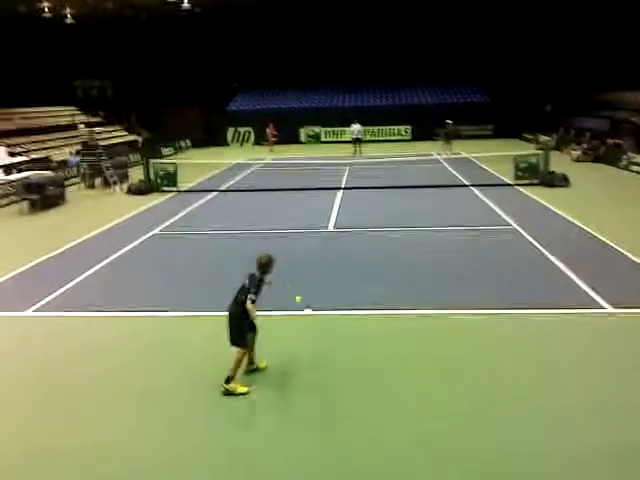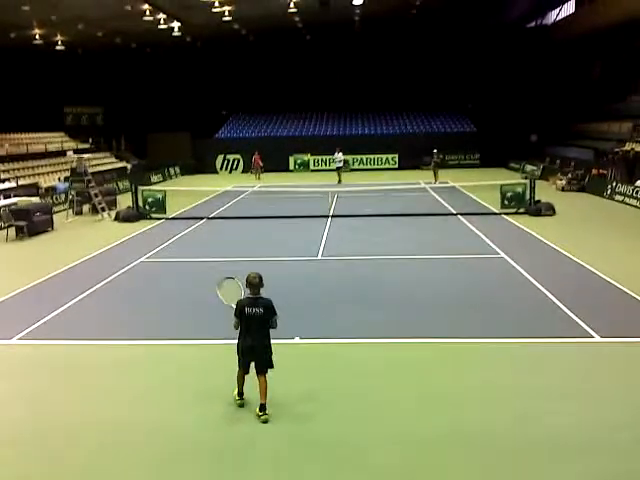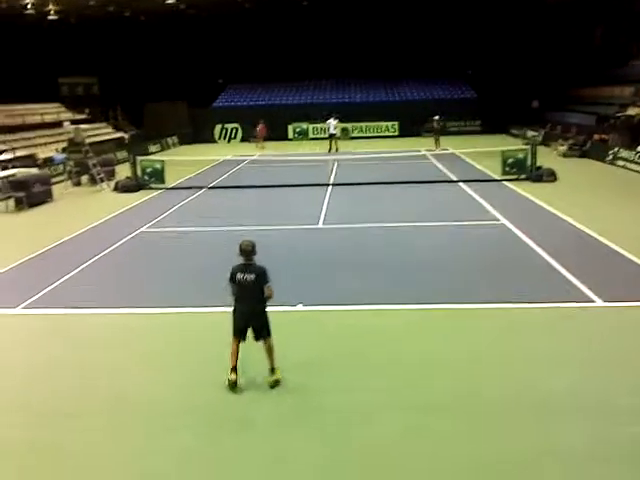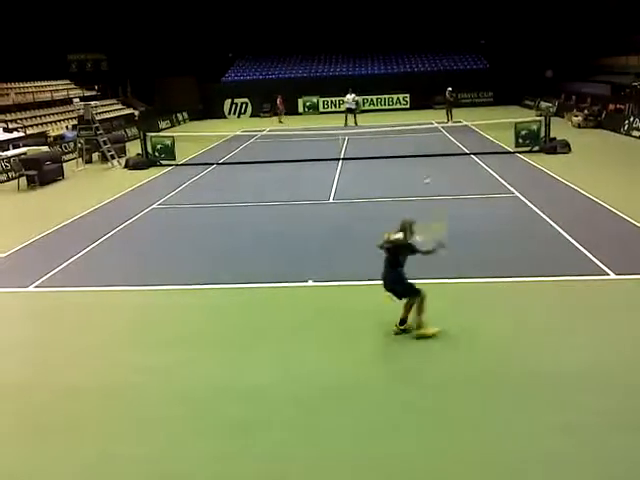
dt=1s
person 1, frame 1
left shoulder: (253, 276)
right shoulder: (257, 284)
right elbow: (248, 304)
left wrist: (264, 281)
right wrist: (252, 313)
left hip: (237, 311)
right hip: (239, 314)
left knee: (252, 332)
right knee: (243, 347)
left ankle: (251, 363)
right ankle: (229, 383)
person 1, frame 2
left shoulder: (241, 304)
right shoulder: (267, 303)
left elbow: (236, 326)
right elbow: (273, 324)
left hip: (245, 344)
right hip: (262, 344)
left knee: (242, 369)
right knee: (261, 375)
left ankle: (239, 395)
right ankle: (262, 410)
person 1, frame 3
left shoulder: (235, 270)
right shoulder: (260, 270)
left elbow: (233, 292)
right elbow: (269, 294)
right wrist: (262, 301)
left hip: (240, 311)
right hip: (257, 311)
left knee: (236, 340)
right knee: (266, 339)
left ankle: (233, 373)
right ankle: (272, 374)
person 1, frame 4
left shoulder: (405, 244)
right shoulder: (399, 243)
left elbow: (417, 251)
right elbow: (381, 246)
right wrist: (393, 241)
left hip: (393, 278)
right hip: (393, 280)
left knee: (413, 296)
right knee: (420, 295)
left ankle: (401, 325)
right ankle: (419, 329)
